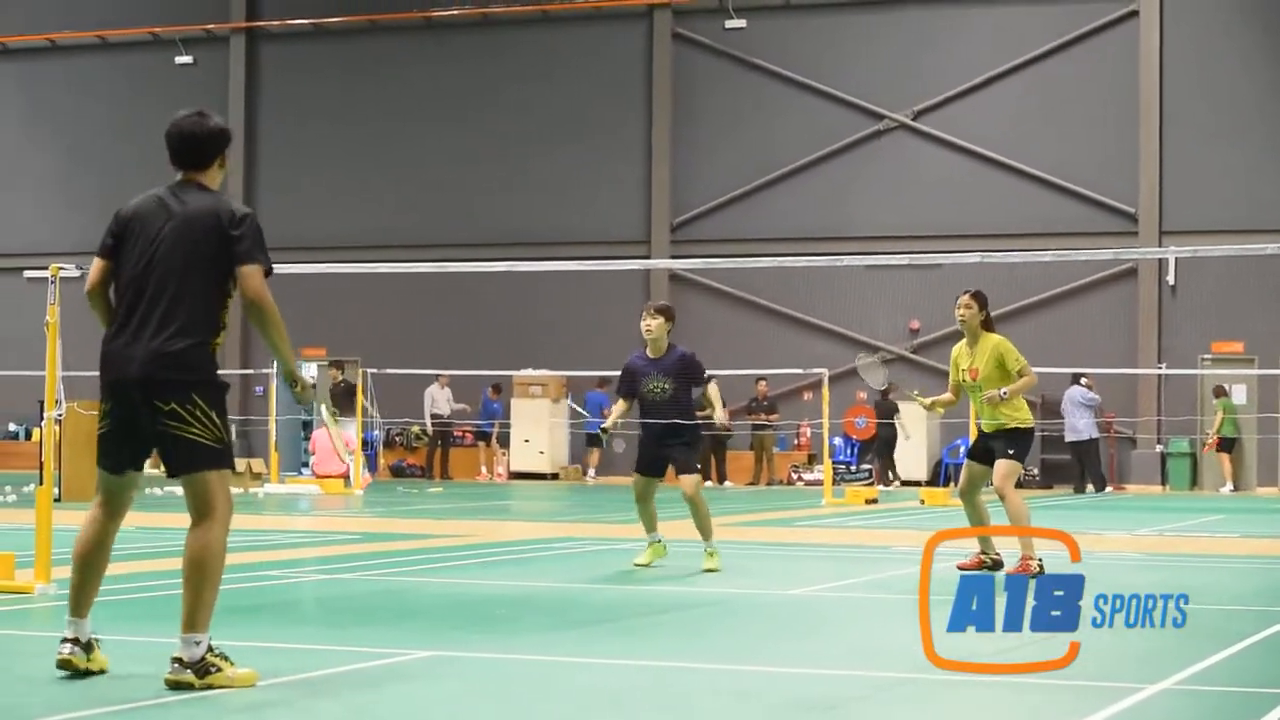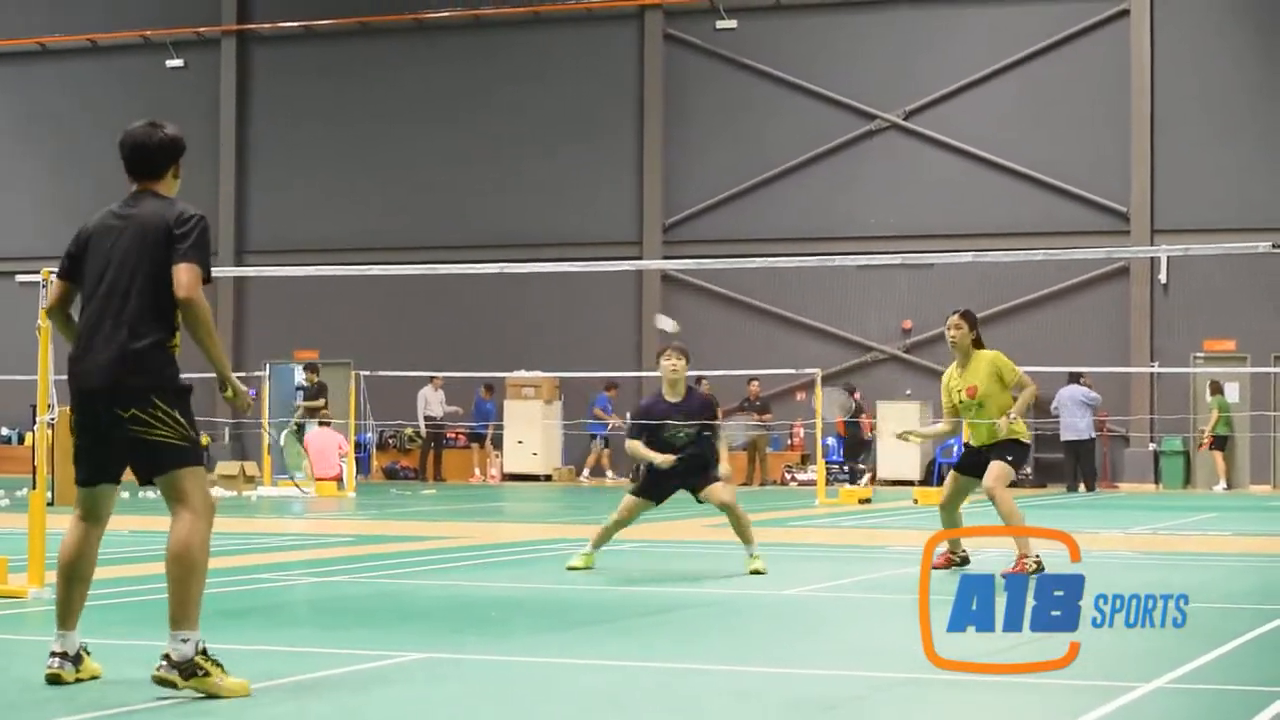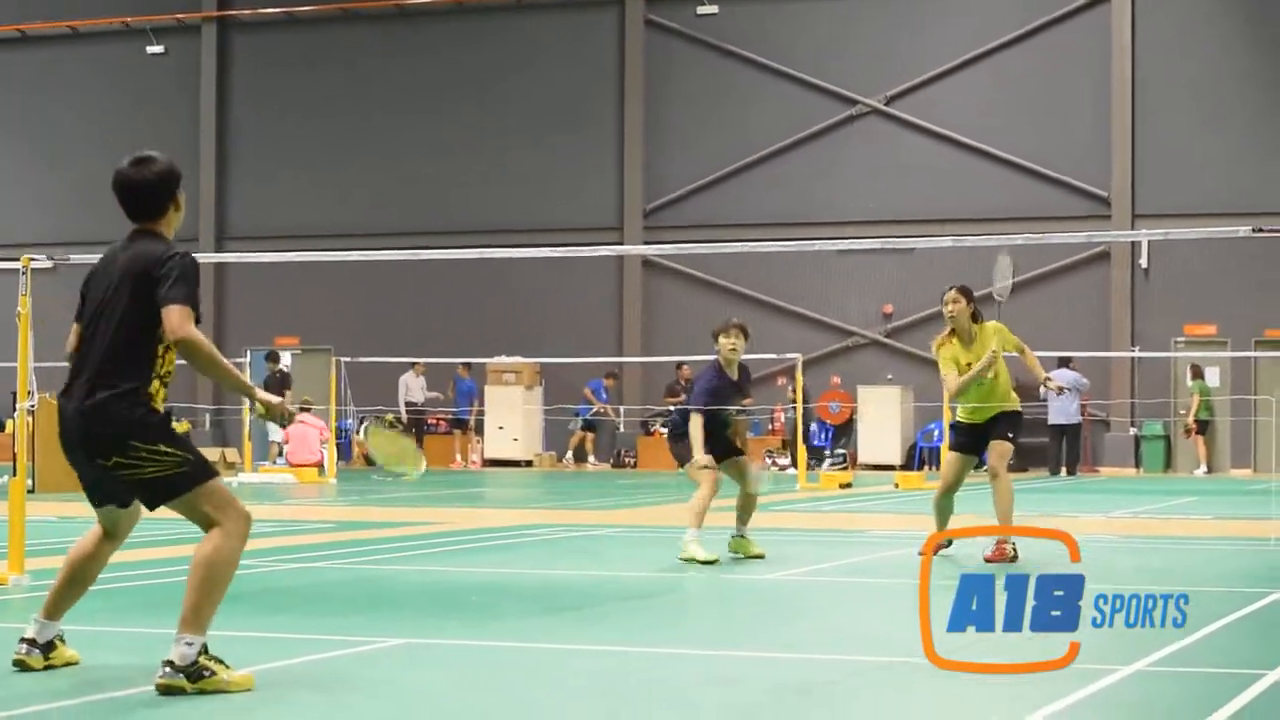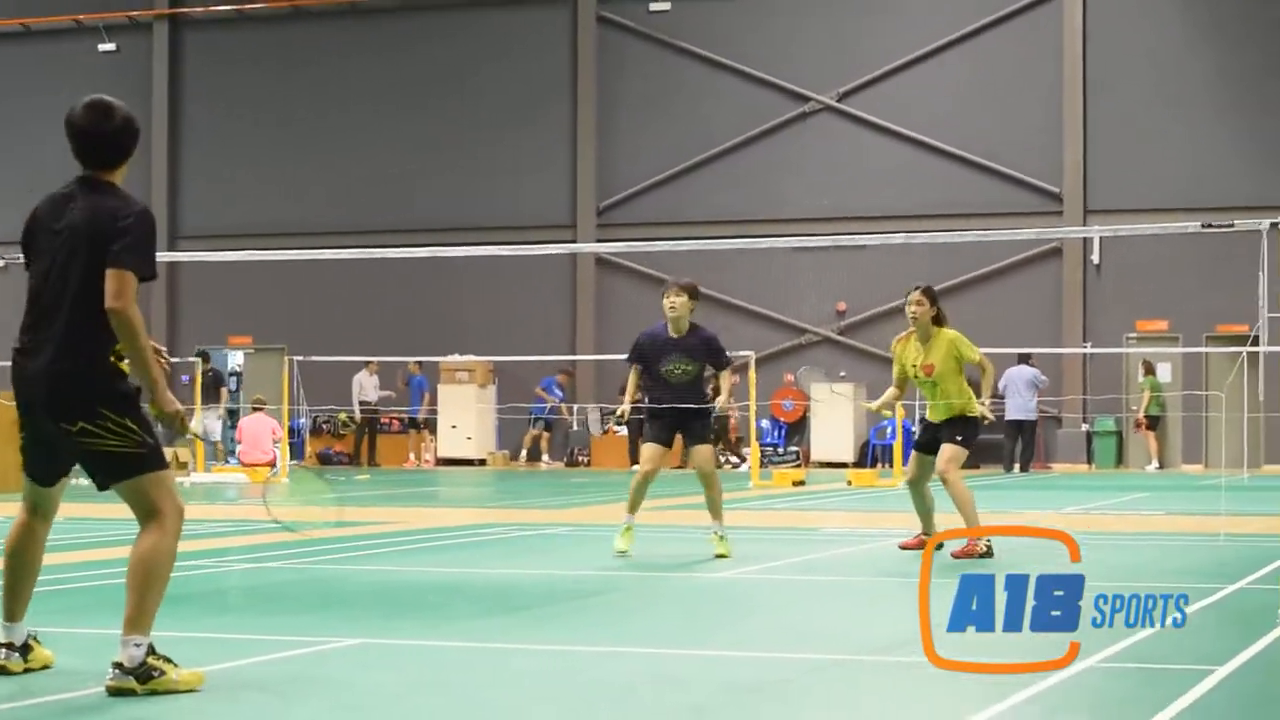
dt=0.4s
person 1, frame 1
left shoulder: (133, 210)
right shoulder: (234, 218)
left elbow: (94, 288)
right elbow: (256, 295)
right wrist: (289, 365)
left hip: (120, 374)
right hip: (183, 377)
left knee: (109, 504)
right knee: (212, 509)
left ankle: (76, 638)
right ankle: (192, 656)
person 1, frame 2
left shoulder: (95, 225)
right shoulder: (184, 219)
left elbow: (55, 305)
right elbow: (187, 294)
right wrist: (227, 374)
left hip: (89, 383)
right hip: (146, 381)
left knee: (90, 515)
right knee: (193, 506)
left ankle: (65, 650)
right ankle: (182, 653)
person 1, frame 3
left shoulder: (105, 263)
right shoulder: (172, 261)
left elbow: (75, 347)
right elbow: (181, 335)
right wrist: (252, 391)
left hip: (77, 422)
right hip: (125, 423)
left knee: (114, 527)
right knee: (229, 520)
left ankle: (38, 638)
right ankle: (185, 658)
person 1, frame 4
right shoulder: (129, 216)
right elbow: (118, 305)
left wrist: (135, 348)
right wrist: (158, 391)
right hip: (91, 387)
right knee: (163, 512)
right ankle: (133, 658)
person 2, frame 1
left shoulder: (998, 344)
right shoulder: (957, 352)
left elbow: (1030, 378)
right elbow: (954, 394)
left wrist: (1003, 393)
right wrist: (934, 402)
left hip: (1015, 427)
right hip: (989, 429)
left knee: (1002, 487)
right knee: (966, 490)
left ankle: (1031, 560)
right ankle: (988, 554)
person 2, frame 2
left shoulder: (993, 360)
right shoulder: (949, 378)
left elbow: (1030, 388)
right elbow: (949, 425)
left wrist: (1012, 415)
right wrist: (917, 432)
left hip: (1011, 441)
right hip: (977, 444)
left knee: (993, 488)
right knee: (947, 502)
left ankle: (1028, 558)
right ankle: (955, 552)
person 2, frame 3
left shoulder: (994, 330)
right shoulder: (946, 350)
left elbow: (1023, 350)
right elbow: (953, 392)
left wrist: (1044, 378)
right wrist: (980, 368)
left hip: (1005, 412)
right hip: (968, 421)
left knee: (996, 468)
right knee: (946, 486)
left ankle: (1005, 544)
right ankle: (940, 535)
person 2, frame 4
left shoulder: (951, 339)
right shoulder: (903, 347)
left elbow: (987, 367)
right elbow: (897, 388)
left wrist: (983, 402)
right wrist: (879, 403)
left hip: (963, 417)
right hip: (934, 419)
left knee: (946, 471)
right knee: (914, 480)
left ankle: (979, 541)
right ankle: (929, 533)
person 3, frame 1
left shoulder: (683, 357)
right shoulder: (633, 364)
left elbow: (709, 383)
right elbow: (625, 400)
left wrist: (718, 409)
right wrist: (610, 422)
left hip: (684, 436)
right hip: (651, 438)
left knee: (690, 492)
right knee: (642, 495)
left ankle: (710, 549)
right ankle: (655, 544)
person 3, frame 2
left shoulder: (702, 400)
right shoulder: (648, 406)
left elbow: (717, 434)
right elbow: (631, 443)
left wrist: (723, 463)
right wrist: (654, 457)
left hip: (698, 467)
right hip: (661, 470)
left knee: (728, 502)
right knee: (622, 516)
left ankle: (753, 555)
right ankle: (589, 551)
person 3, frame 3
left shoulder: (743, 372)
right shoulder: (709, 379)
right elbow: (696, 417)
left wrist: (736, 435)
right wrist: (698, 453)
left hip: (717, 436)
right hip: (687, 438)
left knee: (751, 481)
right knee: (710, 482)
left ankle: (739, 538)
right ankle: (690, 544)
person 3, frame 4
left shoulder: (705, 338)
right shoulder: (649, 338)
left elbow: (725, 369)
right elbow: (637, 368)
left wrist: (724, 395)
right wrist: (627, 400)
left hip: (696, 414)
right hip: (659, 414)
left knee: (706, 470)
right knee: (646, 470)
left ankle: (719, 534)
right ankle: (627, 526)
